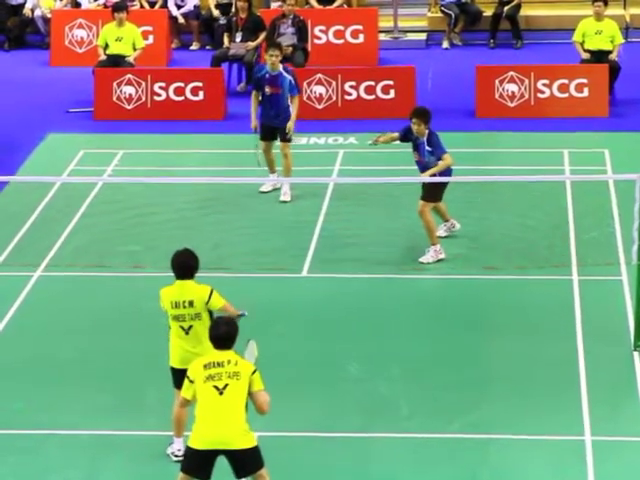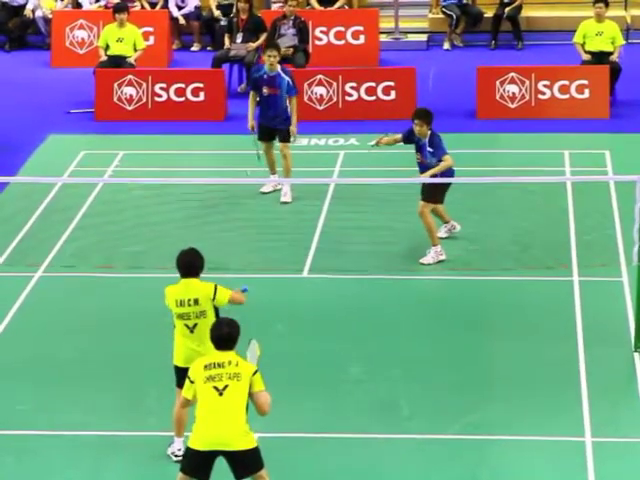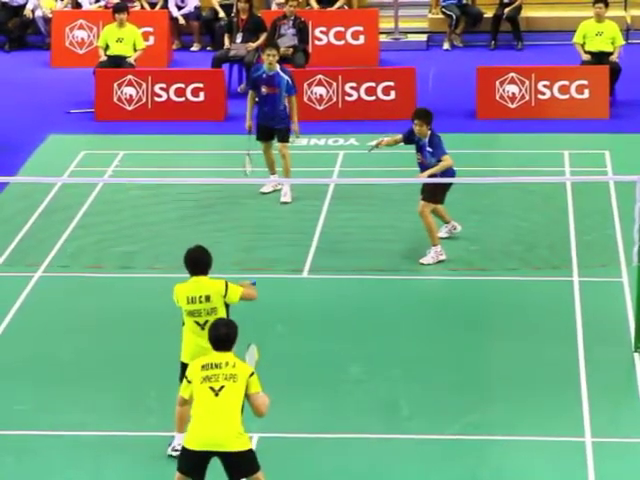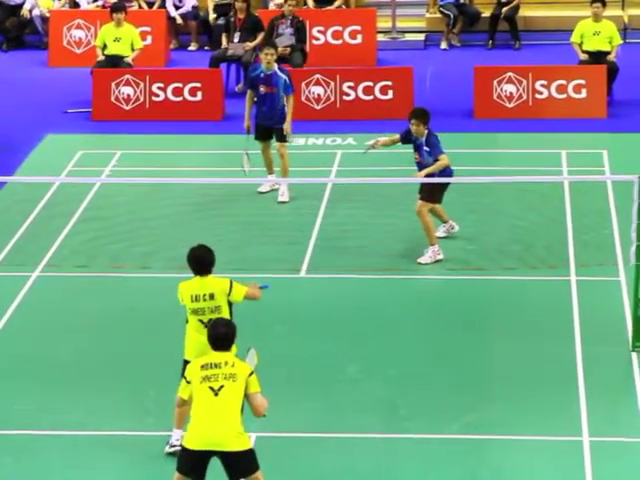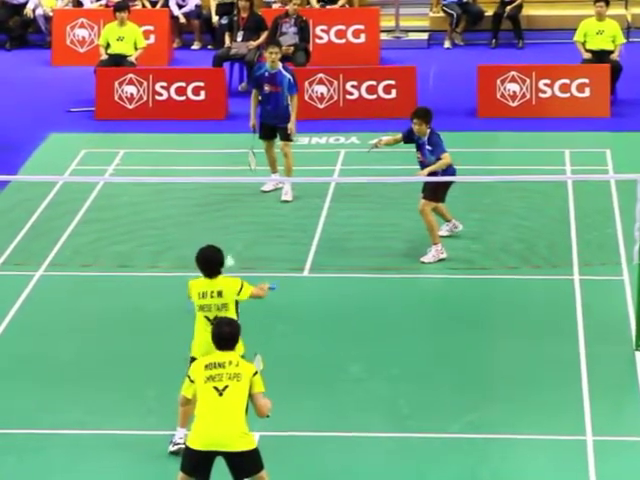
dt=0.3s
person 1, frame 1
left shoulder: (165, 294)
right shoulder: (204, 292)
right elbow: (231, 312)
right wrist: (237, 312)
left hip: (179, 357)
right hip: (206, 356)
left knee: (180, 400)
left ankle: (177, 446)
person 1, frame 2
left shoulder: (170, 292)
right shoulder: (209, 289)
right elbow: (241, 299)
right wrist: (234, 291)
left hip: (183, 356)
right hip: (211, 355)
left knee: (181, 400)
left ankle: (178, 445)
person 1, frame 3
left shoulder: (180, 290)
right shoulder: (220, 287)
right elbow: (252, 295)
right wrist: (245, 286)
left hip: (191, 354)
left ankle: (178, 442)
person 1, frame 4
left shoulder: (184, 288)
right shoulder: (224, 285)
right elbow: (255, 295)
right wrist: (254, 287)
left hip: (194, 351)
left ankle: (176, 438)
person 1, frame 5
left shoulder: (193, 285)
right shoulder: (233, 284)
right elbow: (260, 294)
right wrist: (264, 287)
left hip: (201, 349)
left ankle: (180, 436)
person 2, frame 1
left shoulder: (196, 366)
right shoulder: (247, 367)
left elbow: (182, 404)
right elbow: (263, 408)
right wrist: (265, 395)
left hip: (202, 438)
right hip: (238, 438)
person 2, frame 2
left shoulder: (197, 366)
right shoulder: (248, 368)
left elbow: (183, 404)
right elbow: (263, 409)
right wrist: (267, 396)
left hip: (203, 438)
right hip: (238, 439)
person 2, frame 3
left shoulder: (195, 366)
right shoulder: (245, 370)
left elbow: (182, 402)
right elbow: (260, 410)
right wrist: (265, 399)
left hip: (198, 439)
right hip: (233, 440)
person 2, frame 4
left shoulder: (194, 367)
right shoulder: (244, 369)
left elbow: (181, 402)
right elbow: (259, 411)
right wrist: (264, 402)
left hip: (197, 439)
right hip: (233, 439)
person 2, frame 5
left shoulder: (197, 366)
right shoulder: (249, 369)
left elbow: (184, 401)
right elbow: (262, 411)
right wrist: (268, 403)
left hip: (202, 438)
right hip: (237, 439)
person 3, frame 1
left shoulder: (288, 75)
right shoulder: (260, 73)
left elbow: (294, 98)
right elbow: (255, 95)
left wrist: (292, 120)
right wrist: (254, 118)
left hip: (284, 119)
right hip: (266, 118)
left knee: (285, 150)
right knee: (266, 149)
left ankle: (286, 186)
right ankle: (274, 179)
person 3, frame 2
left shoulder: (286, 75)
right shoulder: (257, 73)
left elbow: (292, 99)
right elbow: (253, 95)
left wrist: (293, 123)
right wrist: (251, 118)
left hip: (283, 120)
right hip: (264, 119)
left knee: (284, 150)
right knee: (267, 149)
left ankle: (286, 187)
right ankle: (274, 180)
person 3, frame 3
left shoulder: (285, 75)
right shoulder: (256, 72)
left elbow: (291, 98)
right elbow: (252, 95)
left wrist: (294, 121)
right wrist: (248, 118)
left hip: (281, 119)
right hip: (263, 119)
left knee: (283, 150)
right knee: (266, 149)
left ankle: (286, 186)
right ankle: (274, 180)
person 3, frame 4
left shoulder: (283, 74)
right shoulder: (254, 72)
left elbow: (289, 98)
right elbow: (250, 95)
left wrist: (288, 121)
right wrist: (247, 118)
left hip: (279, 119)
right hip: (262, 119)
left knee: (282, 150)
right knee: (265, 148)
left ankle: (284, 186)
right ankle: (272, 180)
person 3, frame 5
left shoulder: (287, 73)
right shoulder: (259, 71)
left elbow: (293, 97)
right elbow: (255, 94)
left wrist: (292, 120)
right wrist: (253, 117)
left hip: (283, 118)
right hip: (266, 117)
left knee: (286, 149)
right knee: (268, 147)
left ankle: (288, 185)
right ankle: (276, 179)
person 4, frame 1
left shoulder: (432, 139)
right shoulder: (411, 131)
left elbow: (448, 160)
right elbow: (394, 136)
left wrist: (428, 173)
right wrist: (382, 139)
left hip: (438, 176)
right hip: (429, 175)
left knee: (423, 209)
right knee: (433, 201)
left ankle: (436, 250)
right ankle: (450, 224)
person 4, frame 2
left shoulder: (434, 141)
right shoulder: (413, 133)
left elbow: (449, 162)
right elbow: (396, 139)
left wrist: (428, 173)
right wrist: (384, 141)
left hip: (441, 177)
right hip: (431, 177)
left knee: (423, 209)
right knee: (430, 203)
left ankle: (437, 251)
right ankle: (450, 225)
person 4, frame 3
left shoulder: (434, 141)
right shoulder: (414, 133)
left elbow: (448, 162)
right elbow: (396, 140)
left wrist: (427, 172)
right wrist: (384, 142)
left hip: (442, 177)
right hip: (432, 176)
left knee: (423, 209)
right knee: (430, 203)
left ankle: (437, 251)
right ankle: (451, 225)
person 4, frame 4
left shoulder: (431, 140)
right shoulder: (411, 133)
left elbow: (445, 161)
right elbow: (394, 140)
left wrist: (424, 172)
right wrist: (381, 142)
left hip: (440, 176)
right hip: (431, 176)
left knee: (421, 209)
right knee: (427, 203)
left ankle: (435, 251)
right ankle: (449, 225)
person 4, frame 5
left shoulder: (433, 139)
right shoulder: (414, 132)
left elbow: (447, 160)
right elbow: (395, 139)
left wrist: (427, 170)
right wrist: (384, 141)
left hip: (443, 175)
right hip: (433, 175)
left knee: (424, 208)
right knee: (431, 201)
left ankle: (438, 250)
right ankle: (452, 224)
